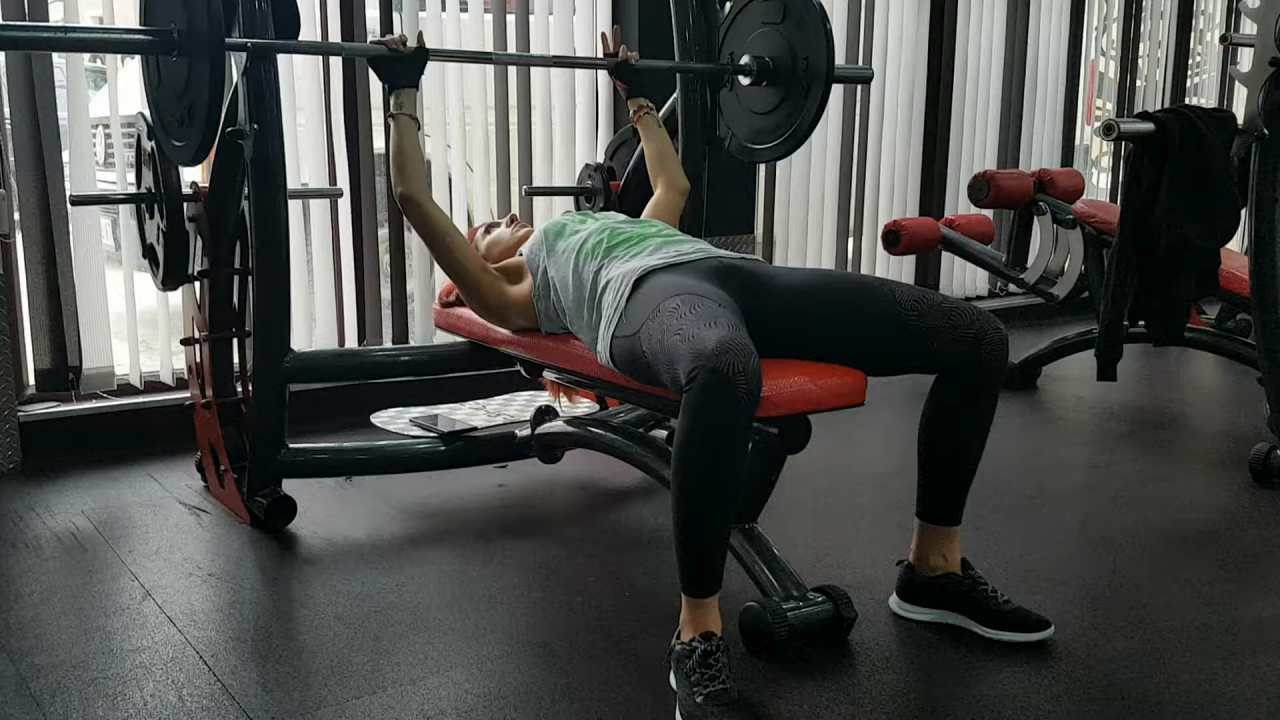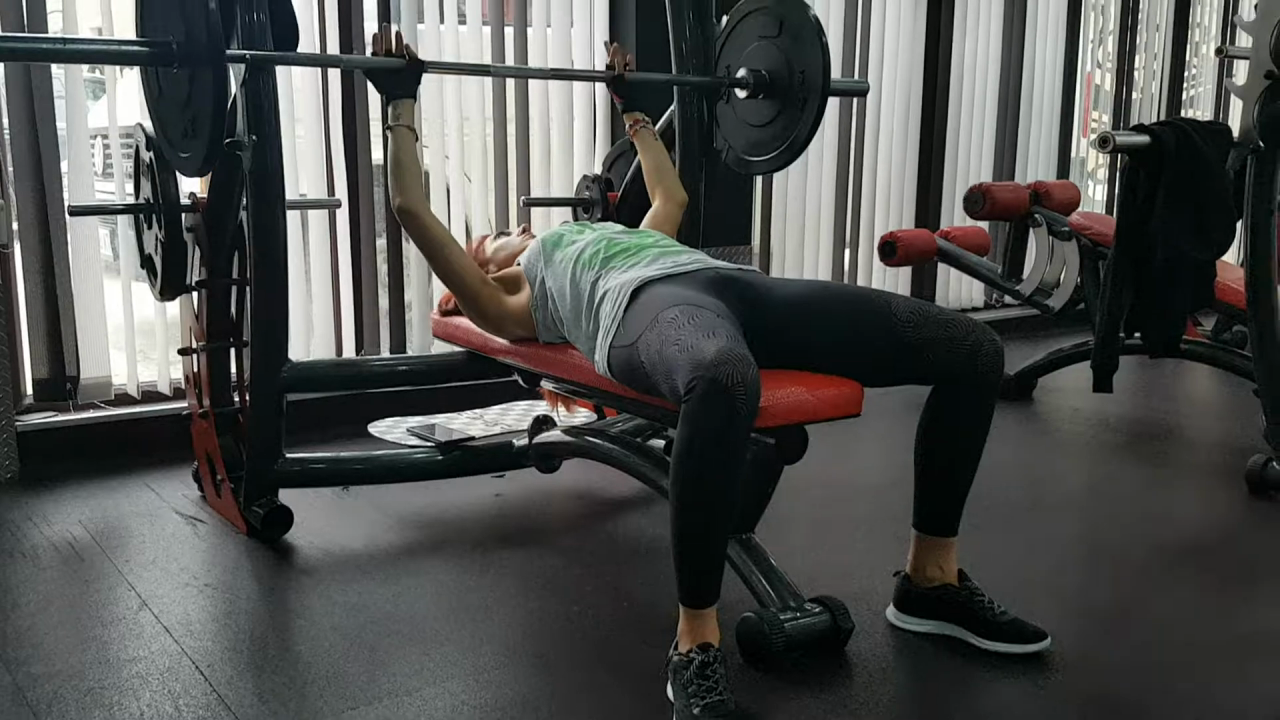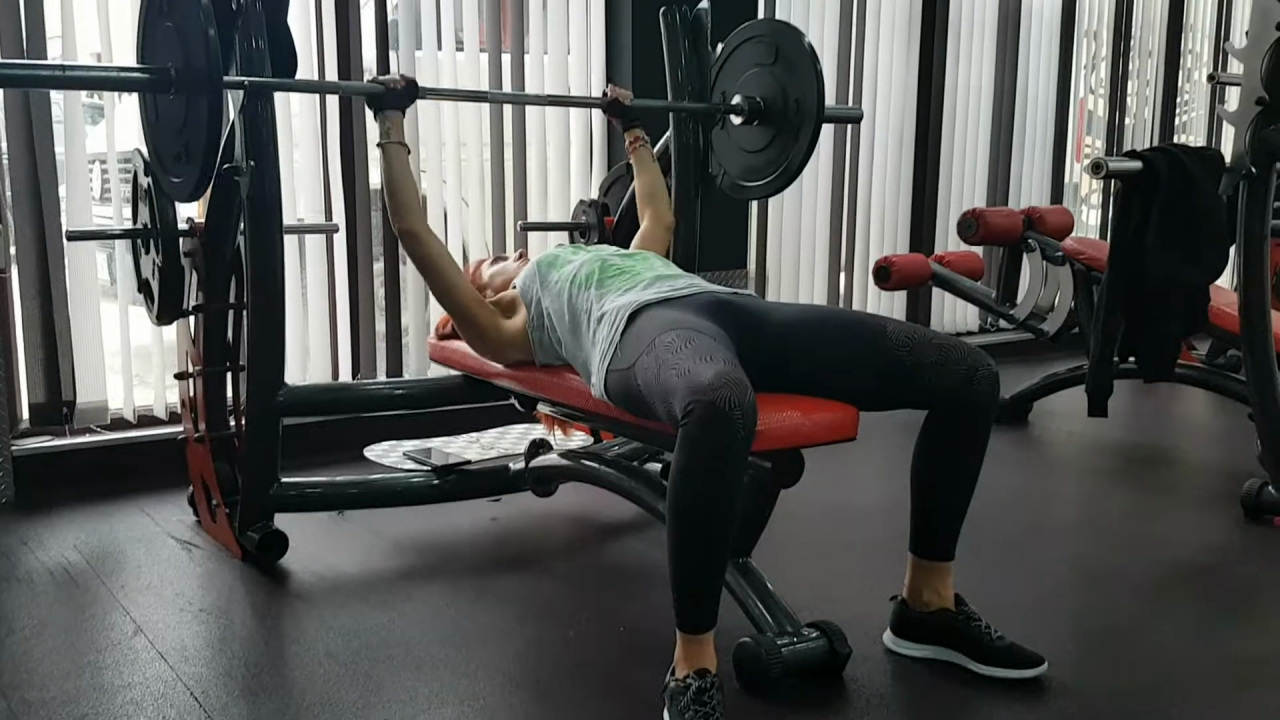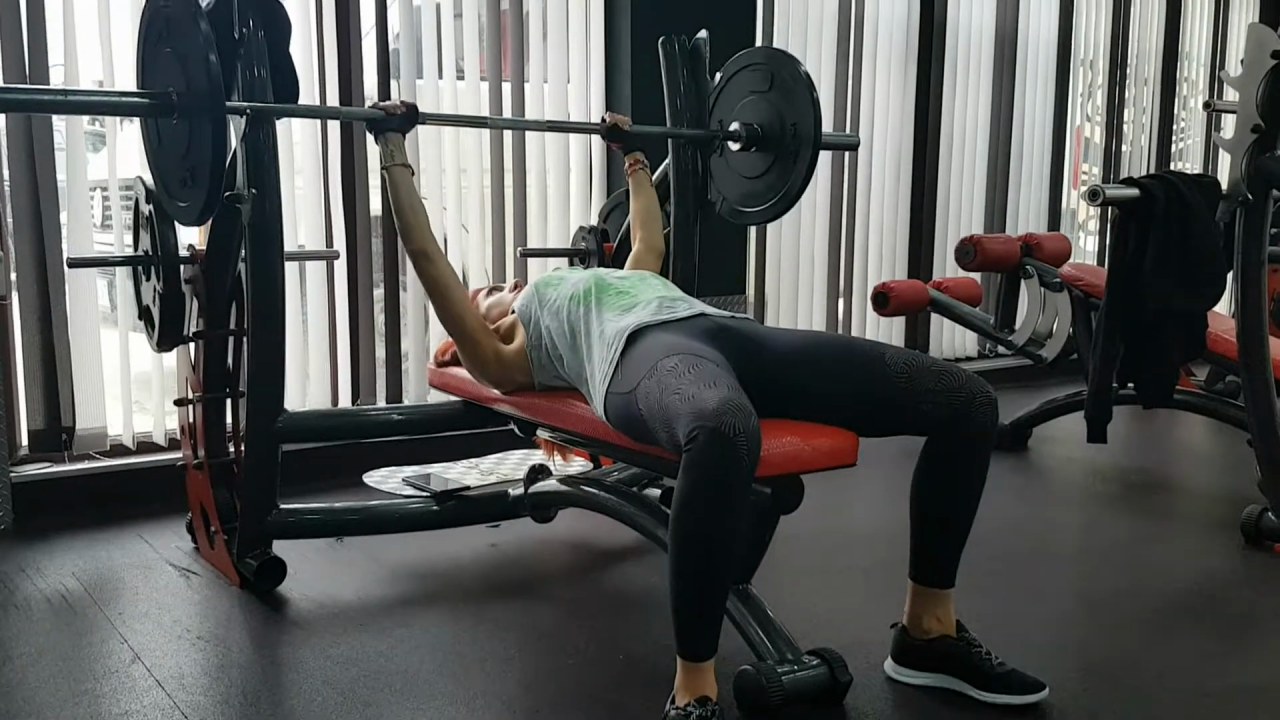
dt=0.4s
person 1, frame 1
left shoulder: (604, 229)
right shoulder: (513, 296)
left elbow: (673, 184)
right elbow: (416, 200)
left wrist: (637, 96)
right wrist: (403, 93)
left hip: (733, 273)
left knee: (976, 340)
right knee: (723, 368)
left ankle: (933, 570)
right ankle: (697, 635)
person 1, frame 2
left shoulder: (604, 242)
right shoulder: (510, 308)
left elbow: (671, 198)
right elbow: (414, 212)
left wrist: (632, 110)
right wrist: (400, 102)
left hip: (731, 283)
right hip: (649, 302)
left knee: (972, 350)
right knee: (722, 377)
left ankle: (931, 581)
right ankle: (695, 645)
person 1, frame 3
left shoulder: (595, 269)
right shoulder: (507, 332)
left elbow: (659, 221)
right elbow: (415, 234)
left wrist: (633, 133)
right wrist: (391, 123)
left knee: (967, 375)
right knee: (718, 404)
left ankle: (927, 606)
person 1, frame 4
left shoulder: (593, 296)
right shoulder: (505, 358)
left elbow: (650, 246)
right elbow: (426, 256)
left wrist: (633, 155)
right wrist: (393, 148)
left knee: (966, 402)
right knee: (723, 430)
left ankle: (927, 632)
